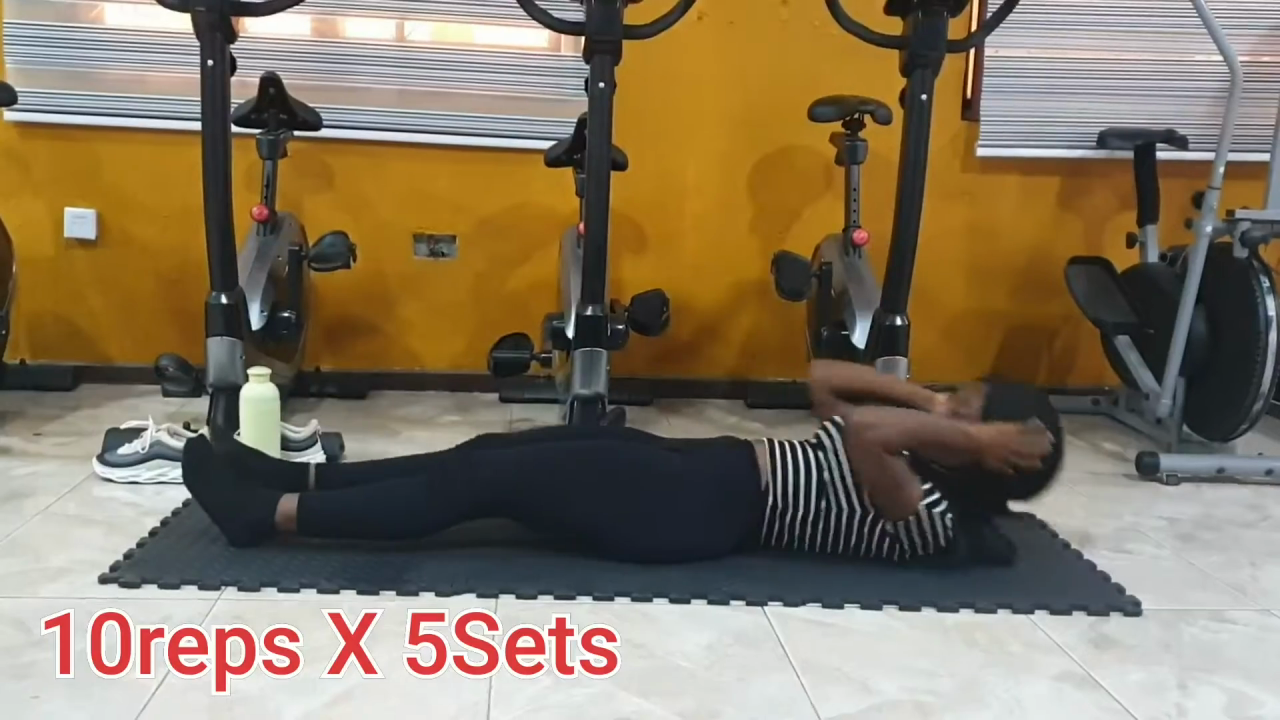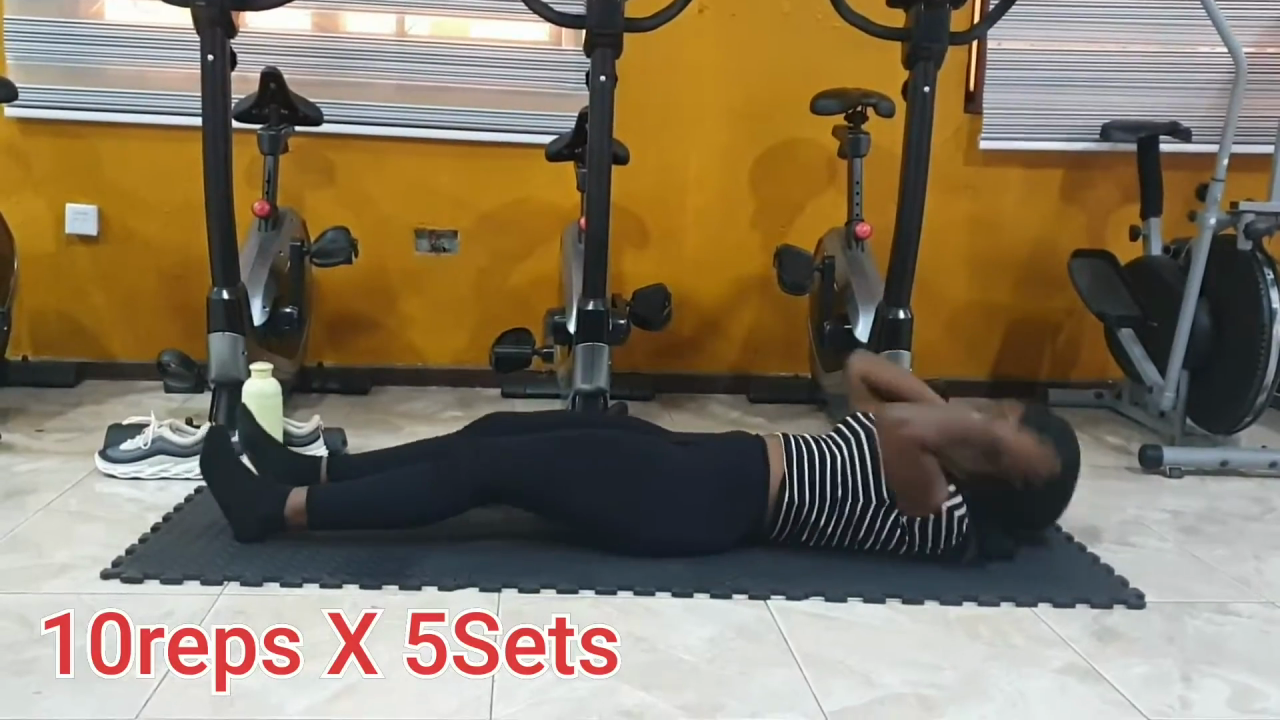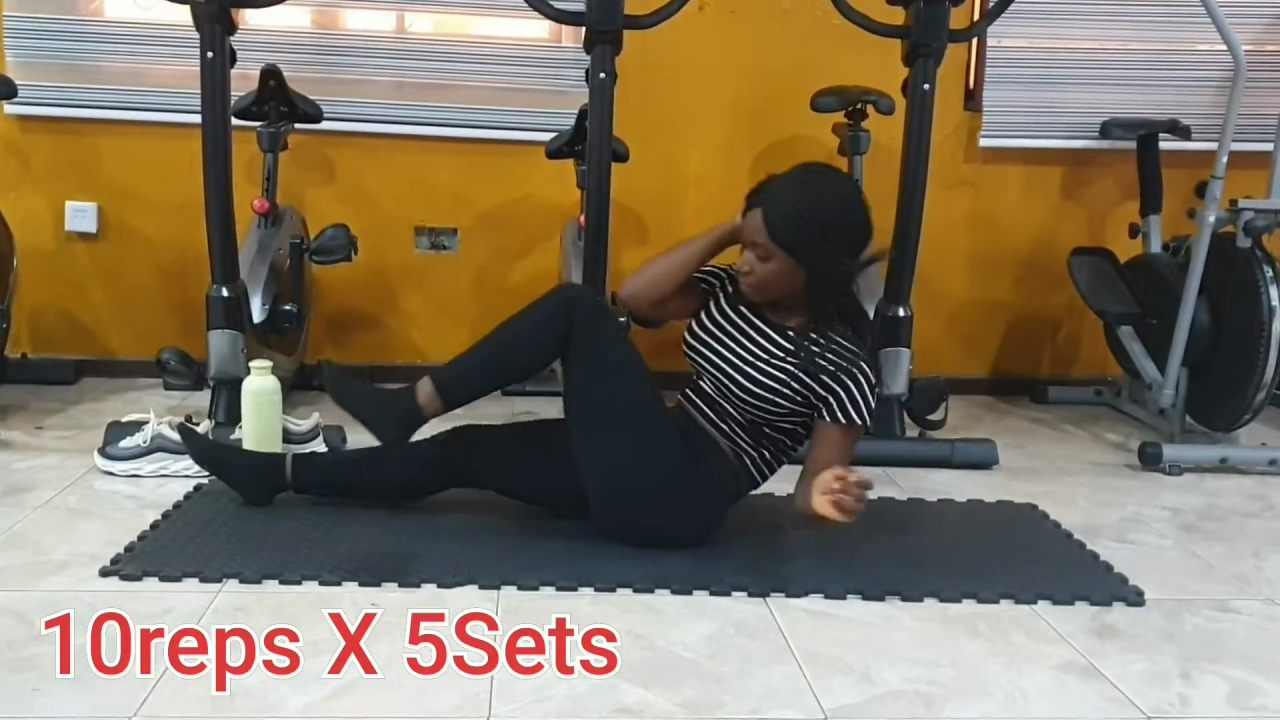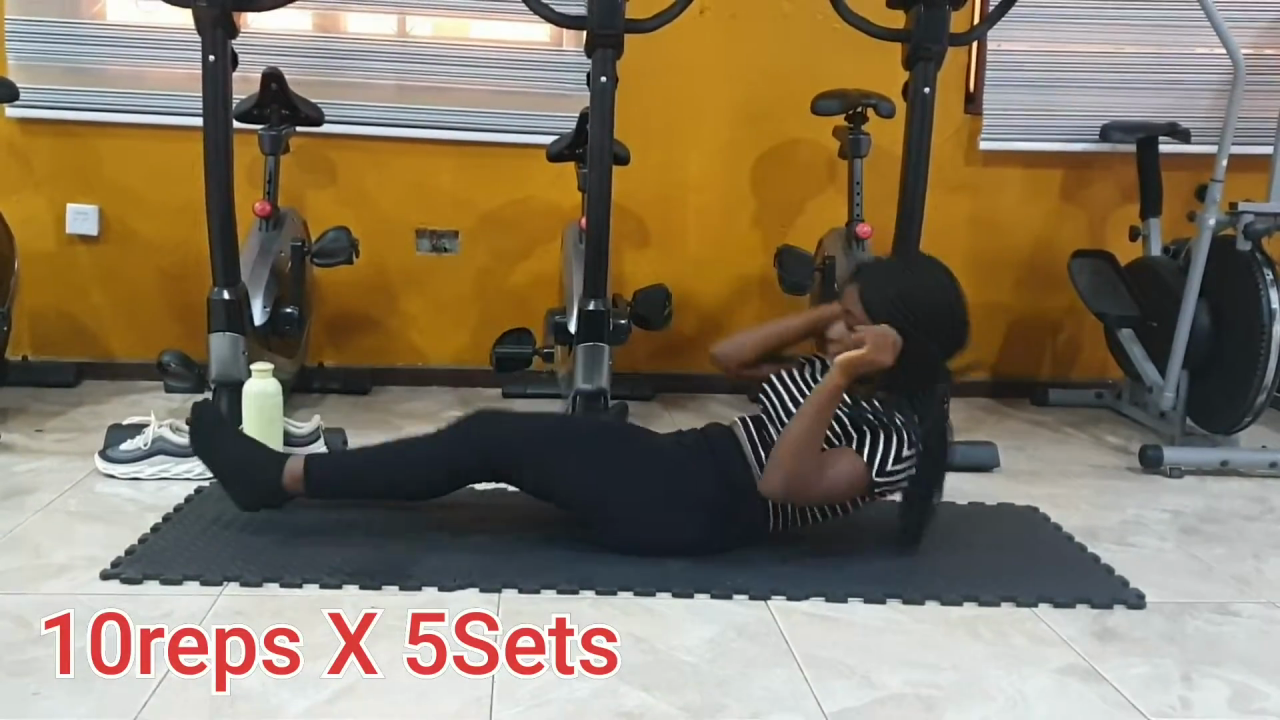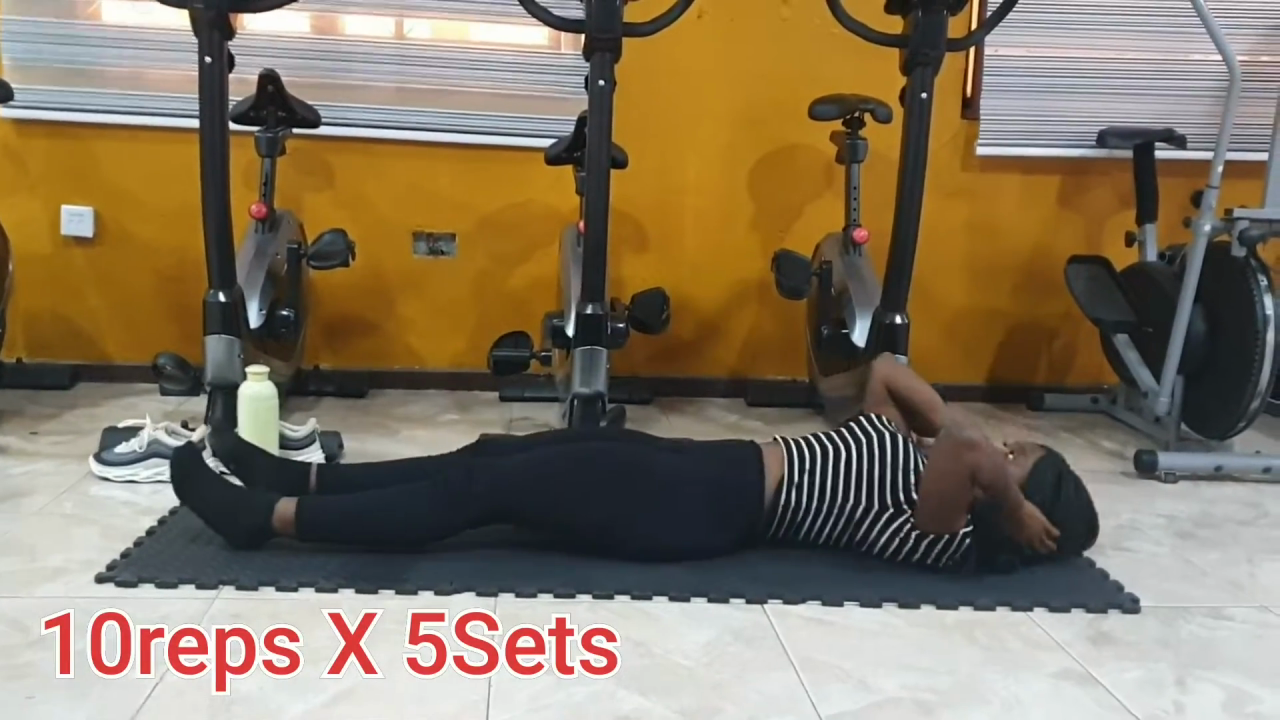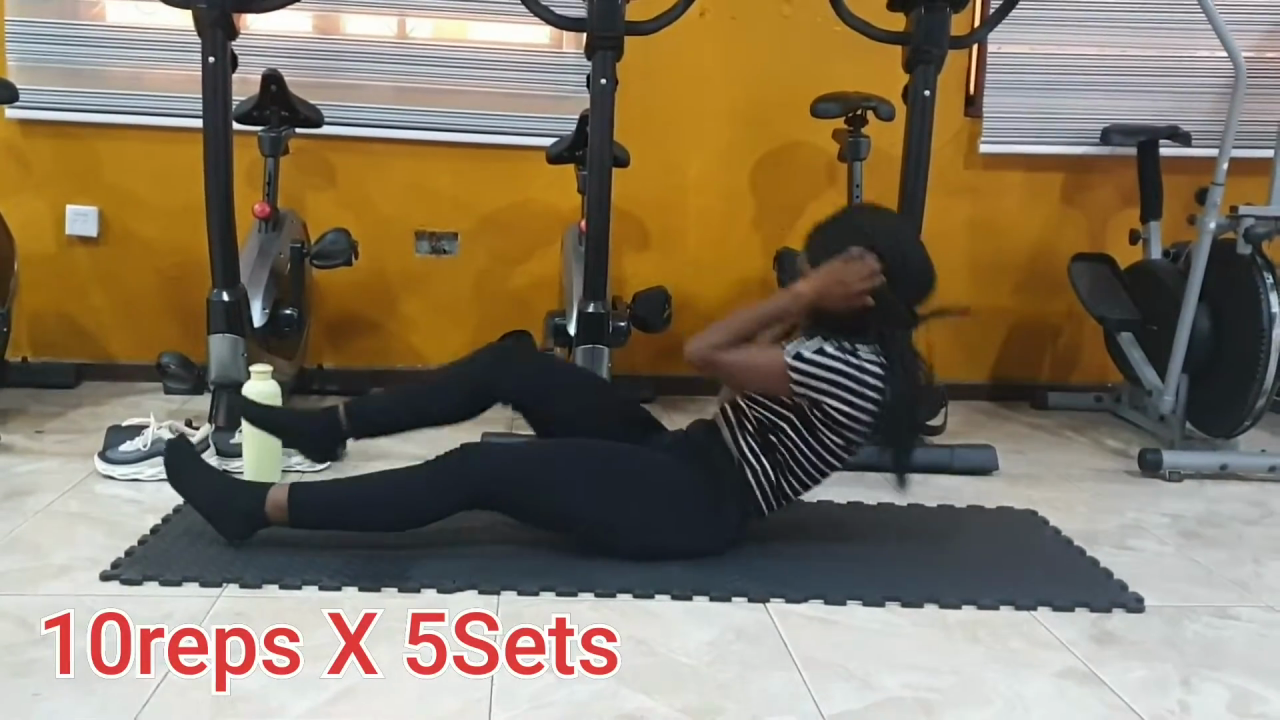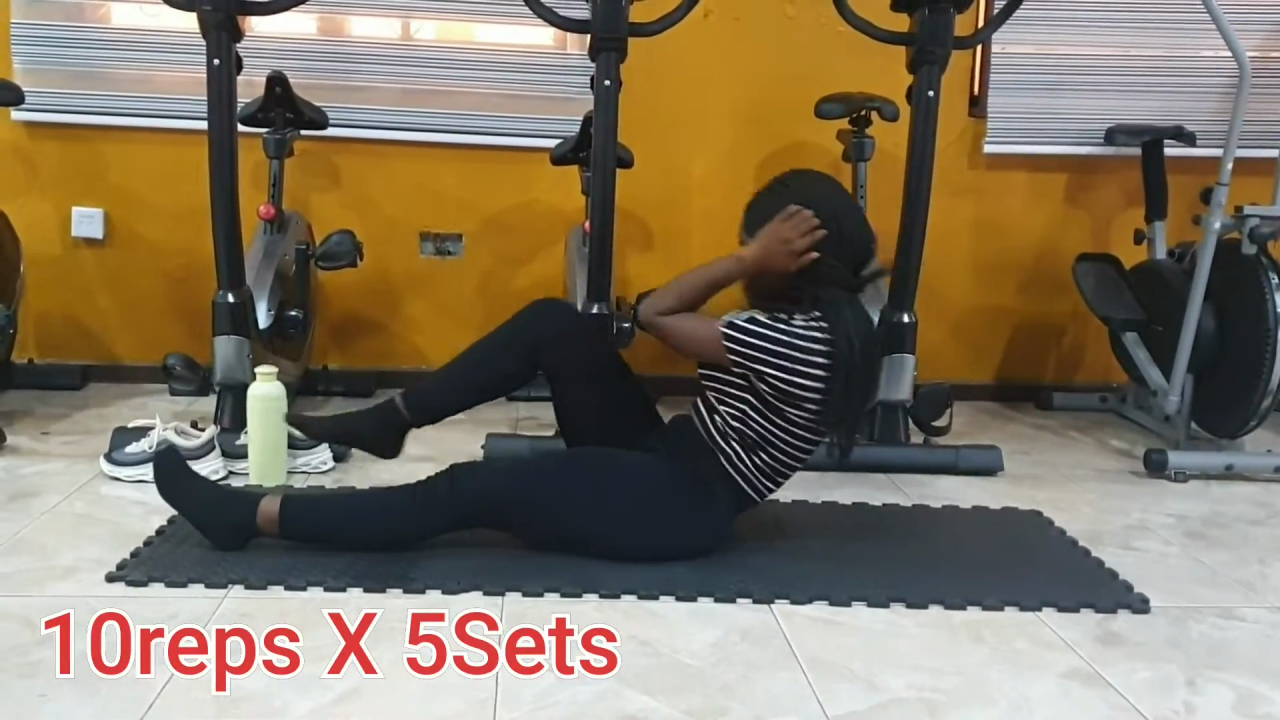
dt=0.7s
person 1, frame 1
left shoulder: (925, 515)
right shoulder: (909, 457)
left elbow: (871, 433)
right elbow: (823, 376)
left wrist: (968, 437)
right wrist: (926, 402)
left hip: (698, 509)
right hip: (697, 466)
left knee: (481, 483)
right knee: (487, 452)
left ankle: (267, 515)
right ankle: (301, 478)
person 1, frame 2
left shoulder: (943, 516)
right shoulder: (929, 465)
left elbow: (906, 429)
right elbow: (861, 368)
left wrist: (989, 440)
right wrist: (960, 418)
left hip: (699, 508)
right hip: (706, 462)
left knee: (488, 470)
right knee: (497, 432)
left ankle: (279, 509)
right ankle: (313, 469)
person 1, frame 3
left shoulder: (839, 368)
right shoulder: (730, 292)
left elbow: (812, 486)
right elbow: (633, 295)
left wrist: (827, 498)
right wrist: (723, 230)
left hip: (670, 502)
right hip: (632, 473)
left knee: (571, 307)
right knee: (459, 454)
left ankle: (412, 404)
right ankle: (272, 474)
person 1, frame 4
left shoulder: (893, 438)
right shoulder: (829, 369)
left elbow: (783, 485)
right elbow: (726, 354)
left wrist: (842, 383)
right wrist: (828, 315)
left hip: (689, 514)
right hip: (677, 475)
left knee: (488, 437)
right knee: (487, 454)
left ankle: (283, 478)
right ankle: (294, 473)
person 1, frame 5
left shoulder: (943, 530)
right shoulder: (909, 458)
left elbow: (962, 448)
right elbow: (886, 368)
left wrist: (1012, 505)
right wrist: (962, 428)
left hip: (698, 510)
right hip: (699, 466)
left knee: (482, 490)
right knee: (491, 455)
left ankle: (267, 518)
right ankle: (301, 477)
person 1, frame 6
left shoulder: (854, 371)
right shoulder: (843, 347)
left elbow: (702, 354)
right elbow: (724, 346)
left wrist: (799, 299)
right wrist: (799, 302)
left hip: (689, 509)
right hip: (679, 461)
left knee: (472, 472)
right knee: (512, 362)
left ankle: (259, 506)
right ankle: (328, 425)
person 1, frame 7
left shoulder: (801, 341)
right shoulder: (813, 318)
left elbow: (655, 315)
right elbow: (666, 311)
left wrist: (750, 258)
right wrist: (756, 268)
left hip: (677, 507)
right hip: (659, 460)
left knee: (466, 493)
right knee: (549, 321)
left ankle: (250, 515)
right ankle: (385, 421)
